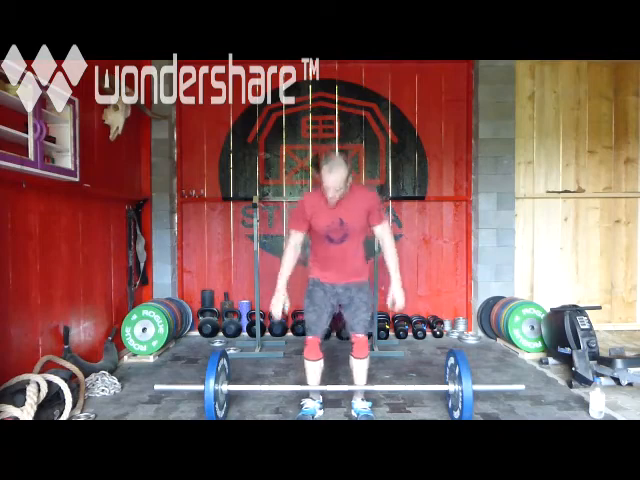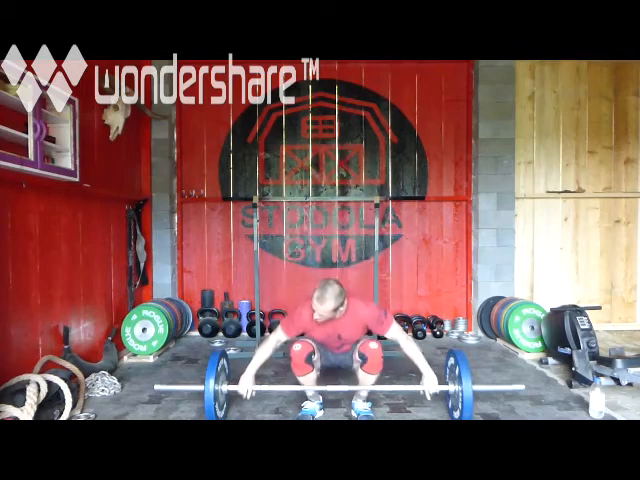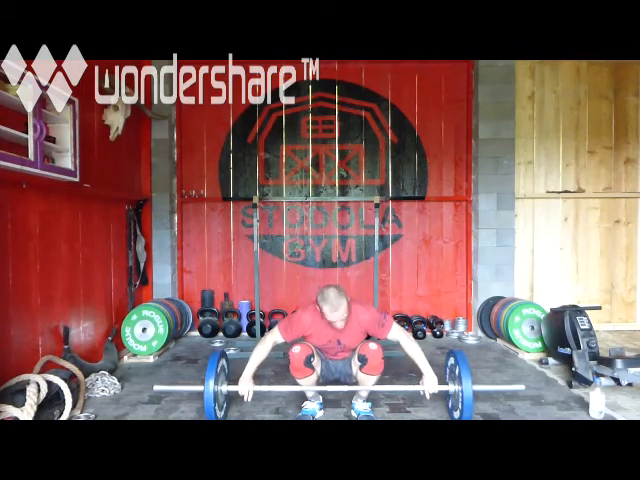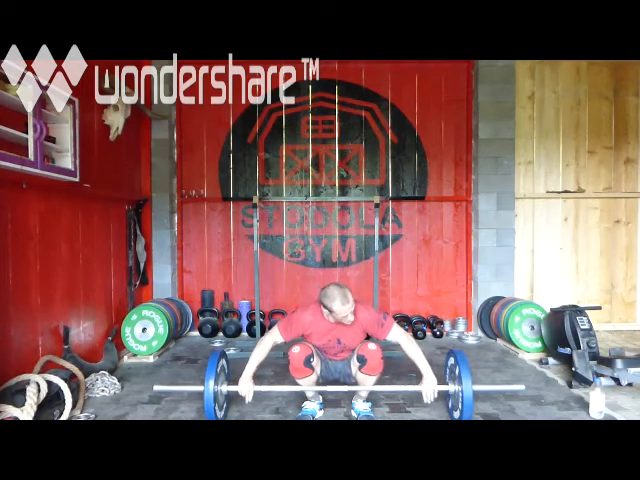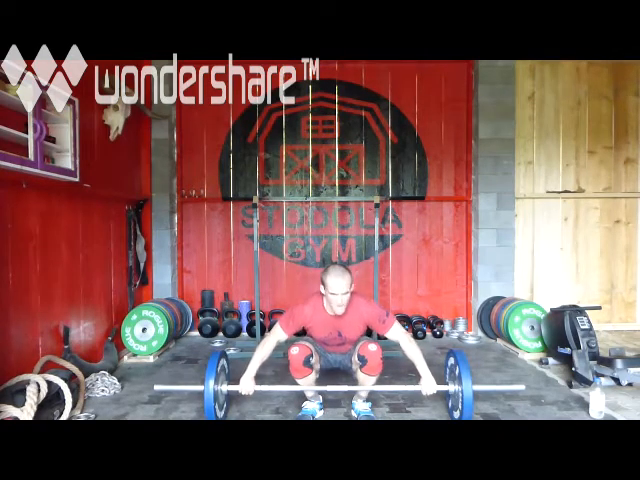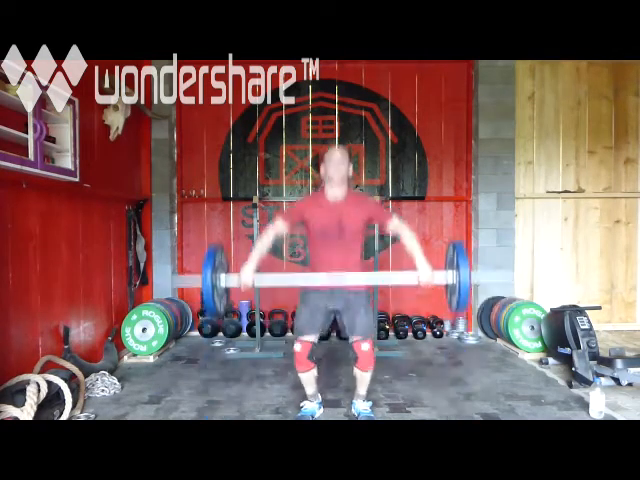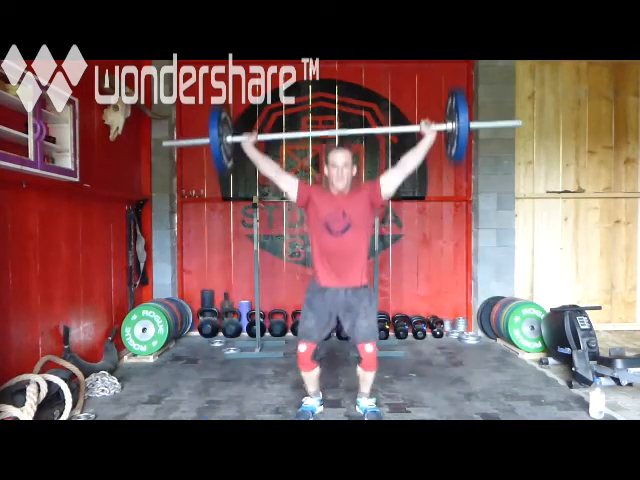
dt=0.7s
person 1, frame 1
left shoulder: (367, 199)
right shoulder: (308, 203)
left elbow: (385, 238)
right elbow: (293, 245)
left wrist: (396, 282)
right wrist: (280, 288)
left hip: (356, 281)
right hip: (320, 281)
left knee: (360, 338)
right knee: (313, 339)
left ankle: (359, 400)
right ankle: (313, 400)
person 1, frame 2
left shoulder: (364, 311)
right shoulder: (305, 313)
left elbow: (402, 336)
right elbow: (273, 339)
left wrist: (427, 373)
right wrist: (249, 374)
left hip: (352, 353)
right hip: (321, 353)
left knee: (373, 350)
right knee: (299, 350)
left ankle: (360, 401)
right ankle: (313, 400)
person 1, frame 3
left shoulder: (364, 314)
right shoulder: (305, 317)
left elbow: (403, 336)
right elbow: (269, 339)
left wrist: (428, 373)
right wrist: (247, 376)
left hip: (352, 365)
right hip: (320, 365)
left knee: (373, 351)
right knee: (298, 352)
left ankle: (360, 401)
right ankle: (313, 401)
person 1, frame 4
left shoulder: (364, 314)
right shoulder: (305, 317)
left elbow: (404, 338)
right elbow: (268, 339)
left wrist: (428, 375)
right wrist: (246, 376)
left hip: (352, 365)
right hip: (320, 365)
left knee: (372, 351)
right knee: (297, 353)
left ankle: (360, 402)
right ankle: (312, 401)
person 1, frame 5
left shoulder: (366, 308)
right shoulder: (306, 310)
left elbow: (403, 337)
right elbow: (272, 338)
left wrist: (426, 375)
right wrist: (249, 375)
left hip: (352, 354)
right hip: (320, 353)
left knee: (373, 352)
right knee: (296, 354)
left ankle: (360, 402)
right ankle: (313, 401)
person 1, frame 6
left shoulder: (365, 204)
right shoulder: (307, 205)
left elbow: (400, 229)
right elbow: (274, 230)
left wrist: (422, 264)
right wrist: (250, 265)
left hip: (353, 287)
right hip: (316, 287)
left knee: (364, 349)
right knee: (302, 348)
left ankle: (361, 403)
right ankle: (312, 402)
person 1, frame 7
left shoulder: (367, 196)
right shoulder: (312, 197)
left elbow: (402, 169)
right elbow: (275, 173)
left wrist: (428, 138)
right wrist: (249, 147)
left hip: (358, 290)
right hip: (321, 289)
left knee: (368, 353)
right knee: (305, 351)
left ankle: (365, 400)
right ankle: (313, 399)
